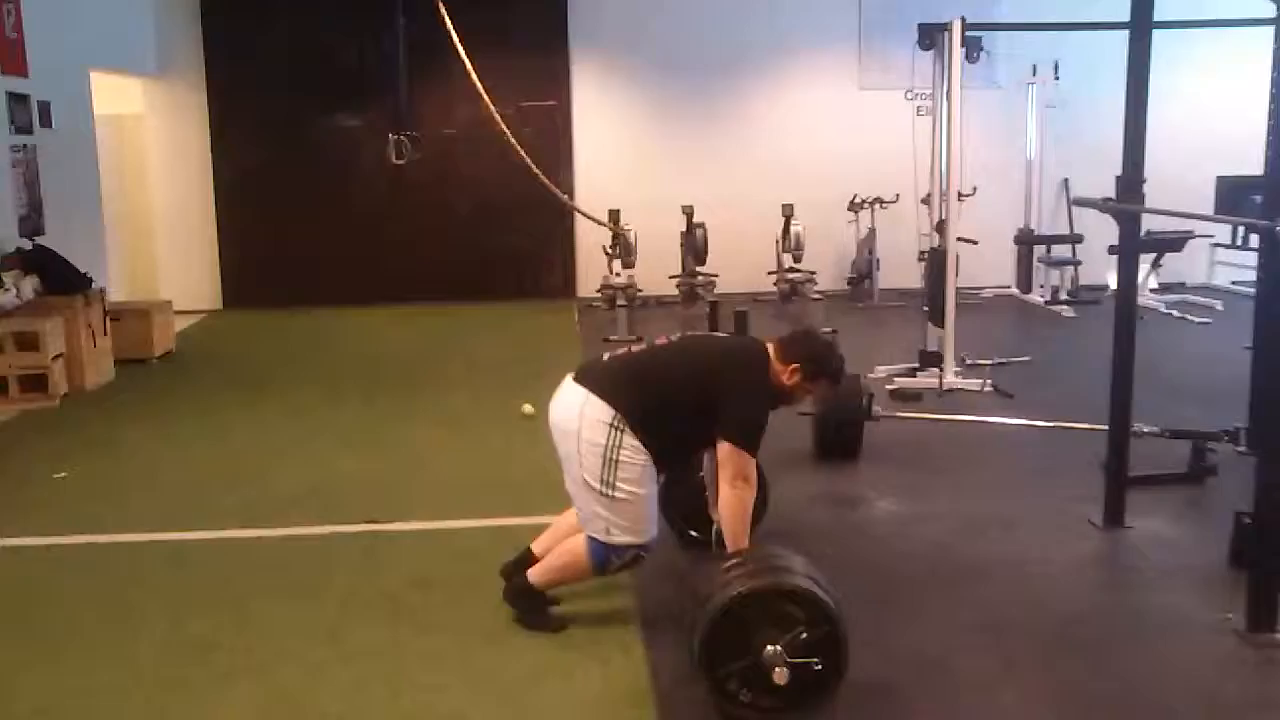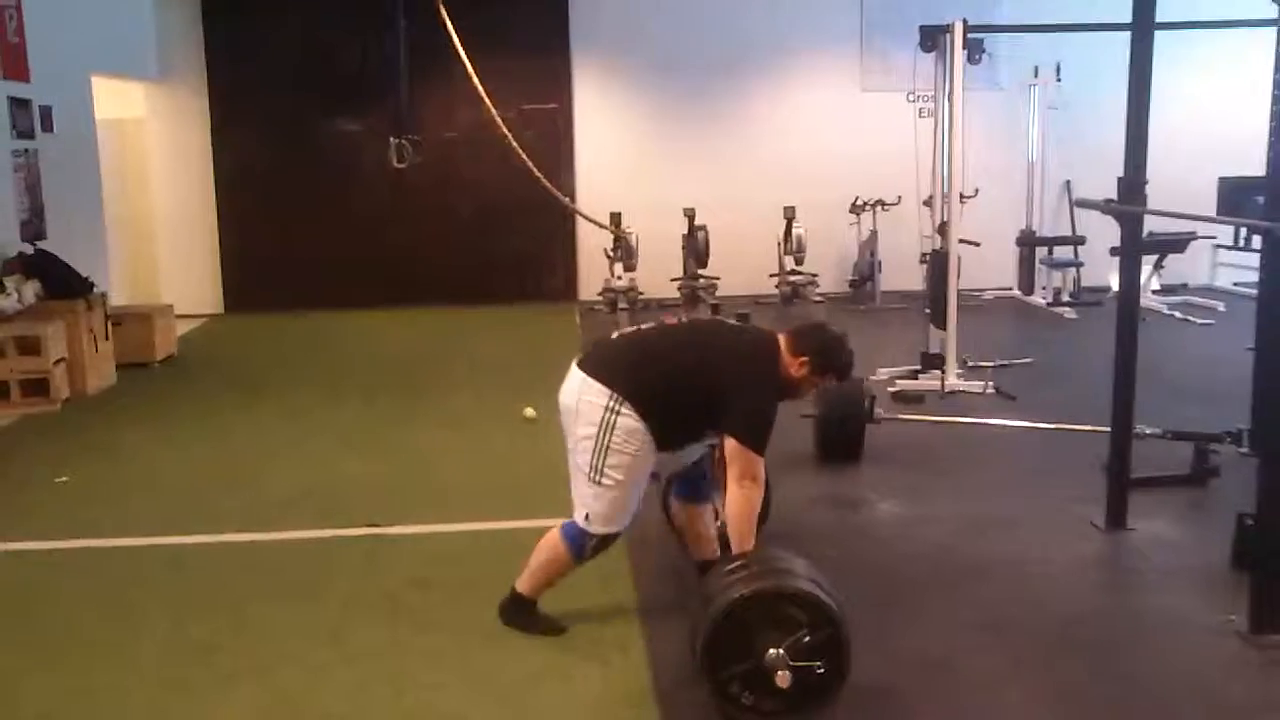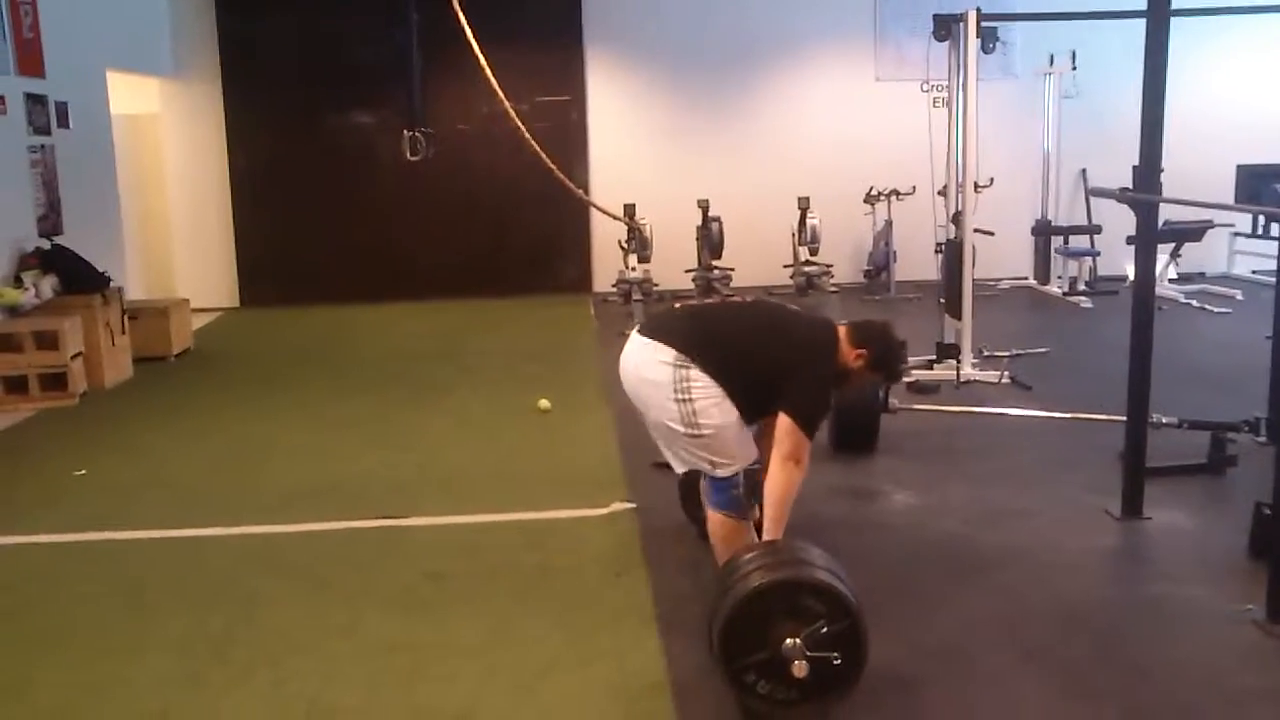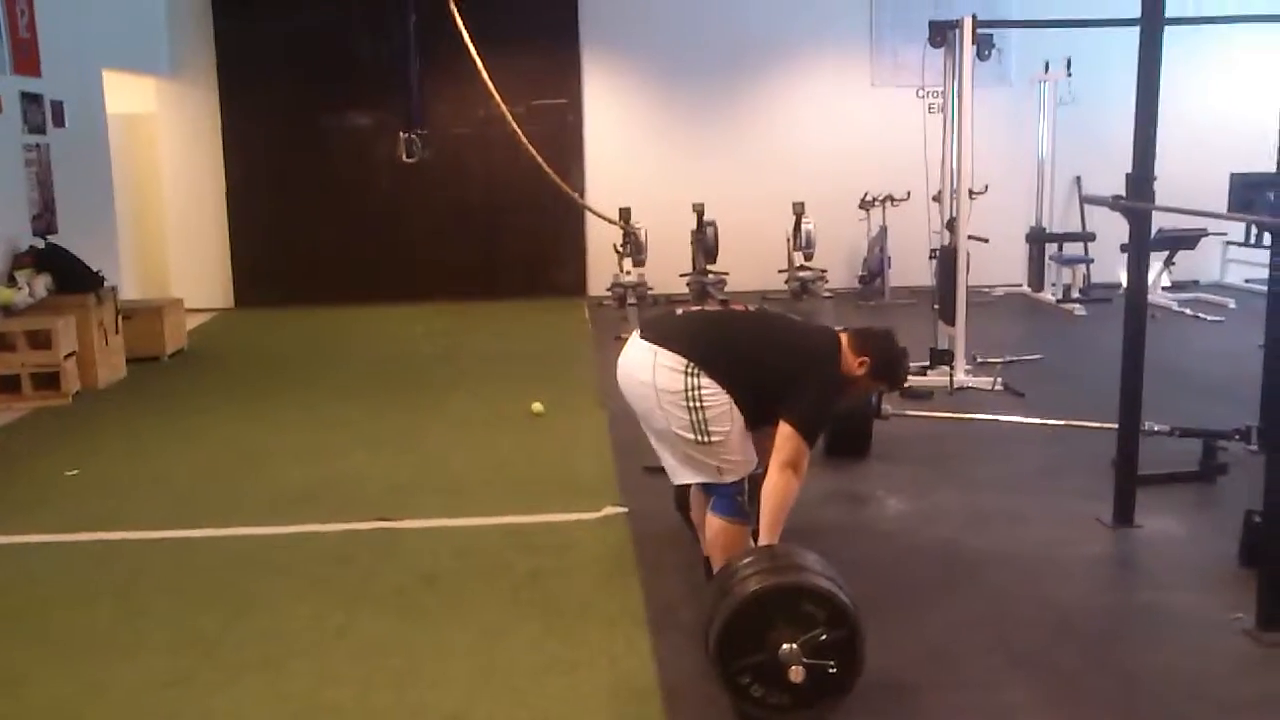
dt=0.4s
person 1, frame 1
left shoulder: (742, 359)
right shoulder: (750, 383)
right elbow: (738, 481)
left hip: (580, 396)
right hip: (600, 414)
left knee: (603, 505)
right knee: (629, 543)
left ankle: (523, 566)
right ankle: (527, 589)
person 1, frame 2
left shoulder: (755, 349)
right shoulder: (757, 377)
right elbow: (745, 480)
left hip: (612, 375)
right hip: (607, 398)
left knee: (692, 464)
right knee: (601, 523)
left ankle: (708, 569)
right ankle: (519, 601)
person 1, frame 3
left shoulder: (810, 338)
right shoulder: (819, 363)
left elbow: (768, 415)
right elbow: (789, 460)
right hip: (669, 360)
left knee: (719, 465)
right knee: (729, 473)
person 1, frame 4
left shoulder: (809, 347)
right shoulder: (823, 373)
left elbow: (767, 425)
right elbow: (787, 467)
right hip: (672, 366)
left knee: (712, 472)
right knee: (730, 483)
left ankle: (715, 567)
